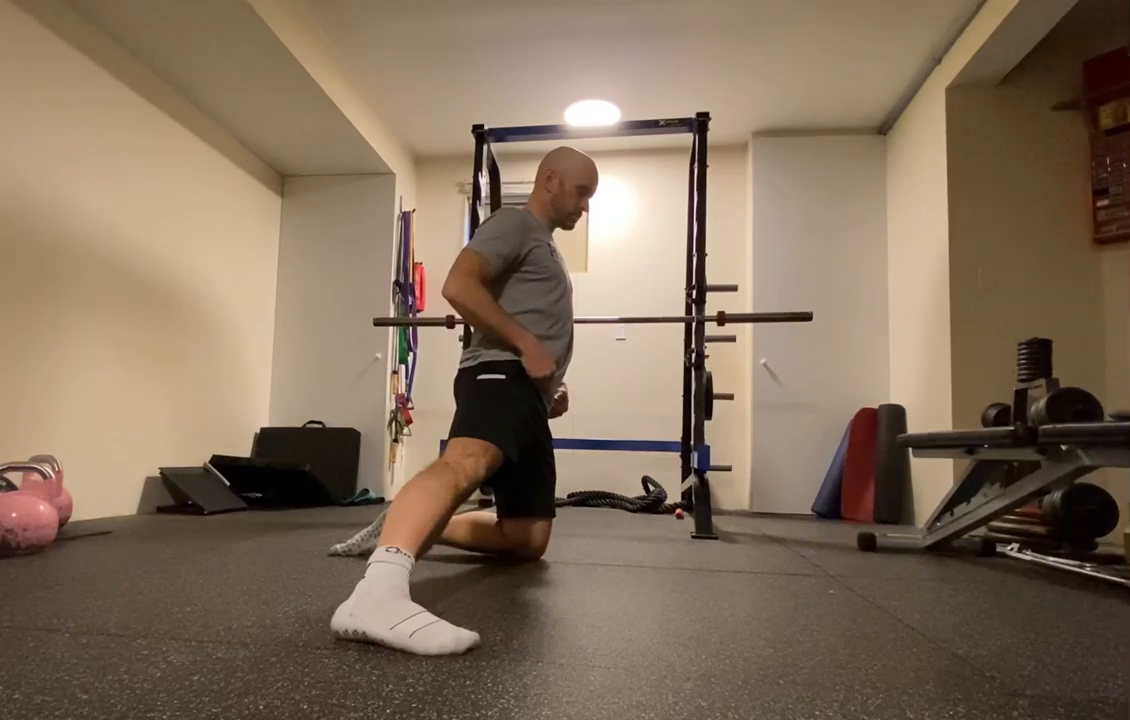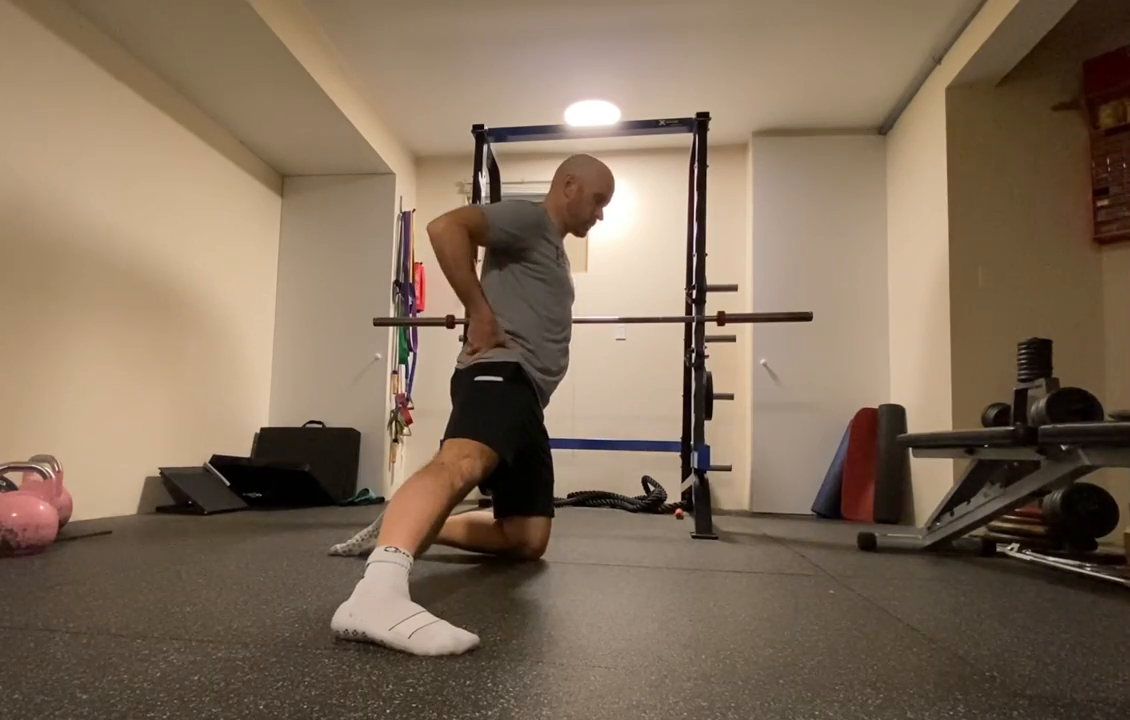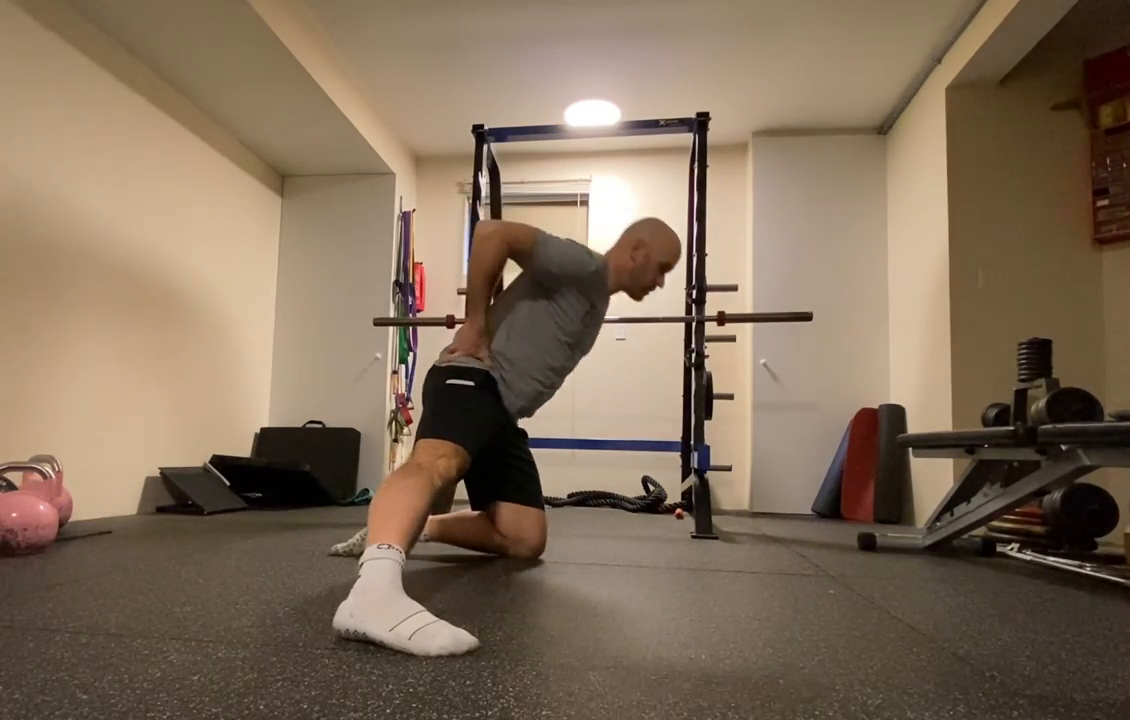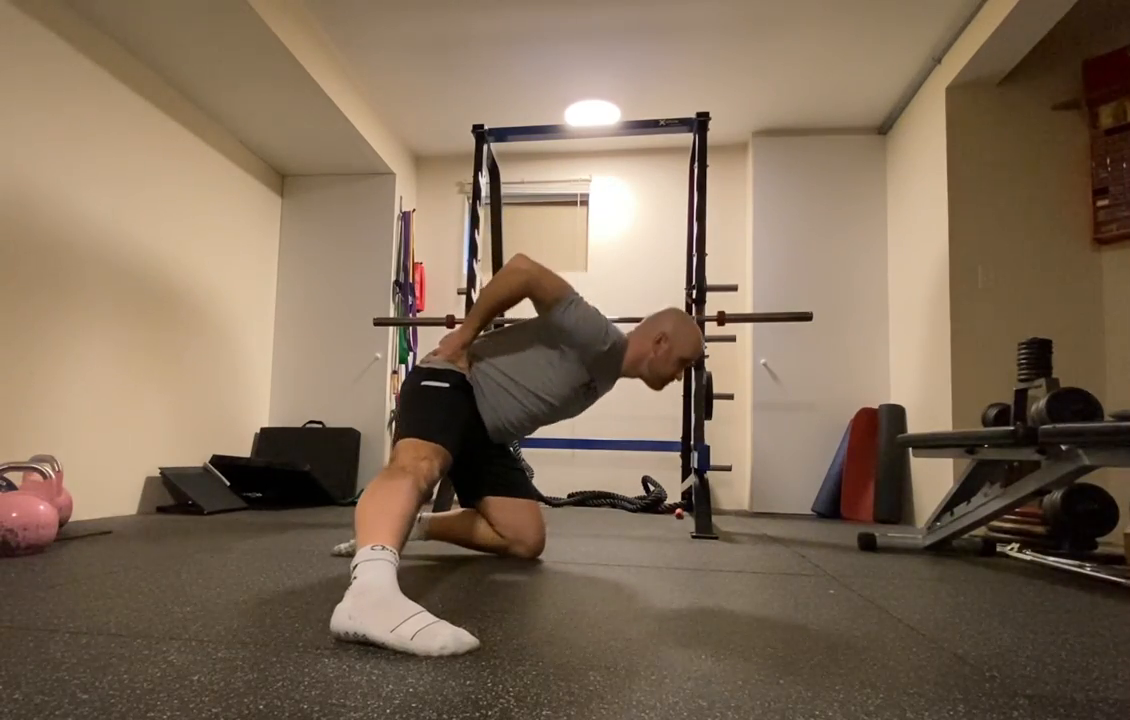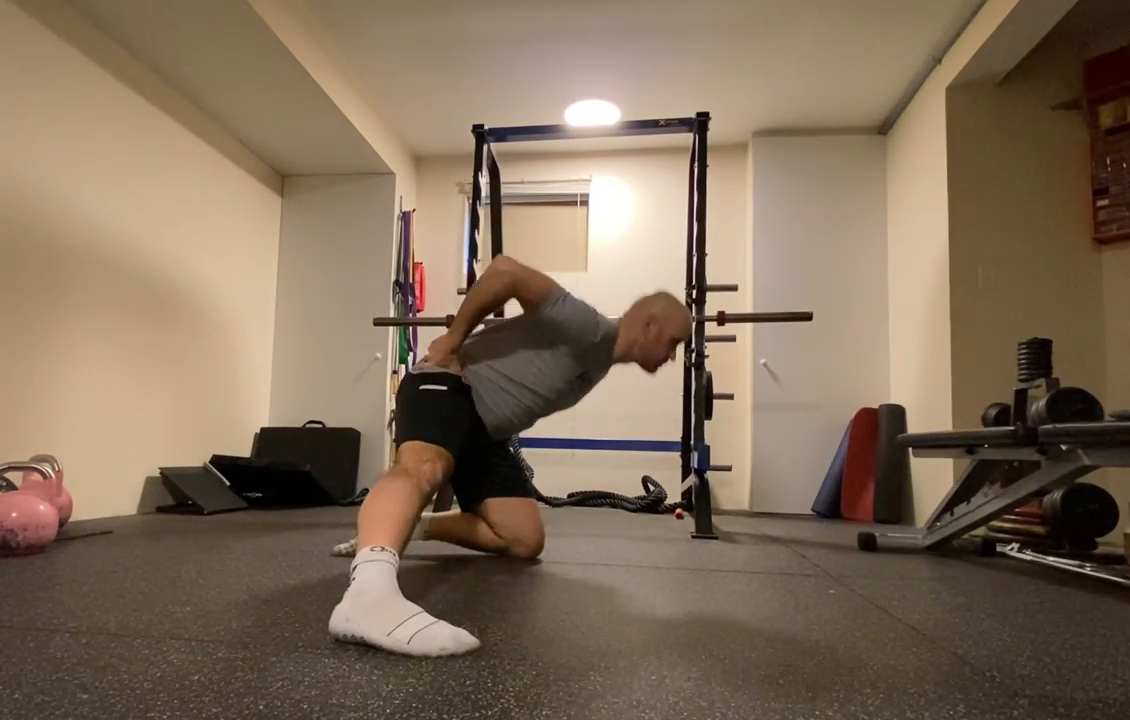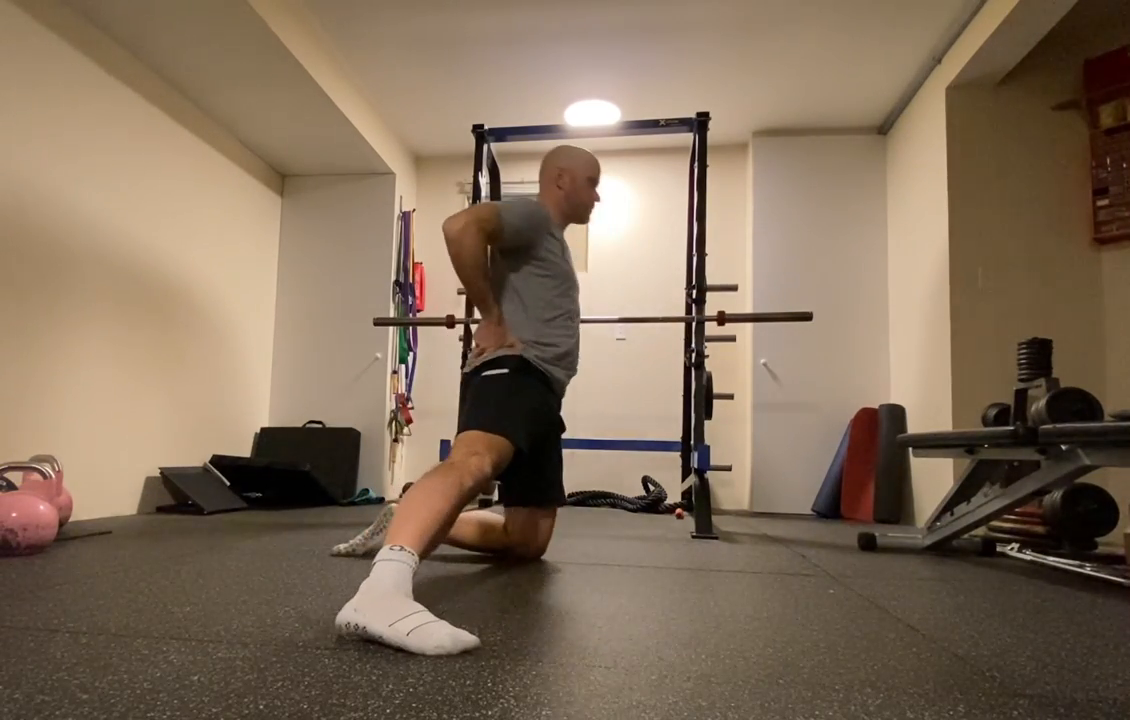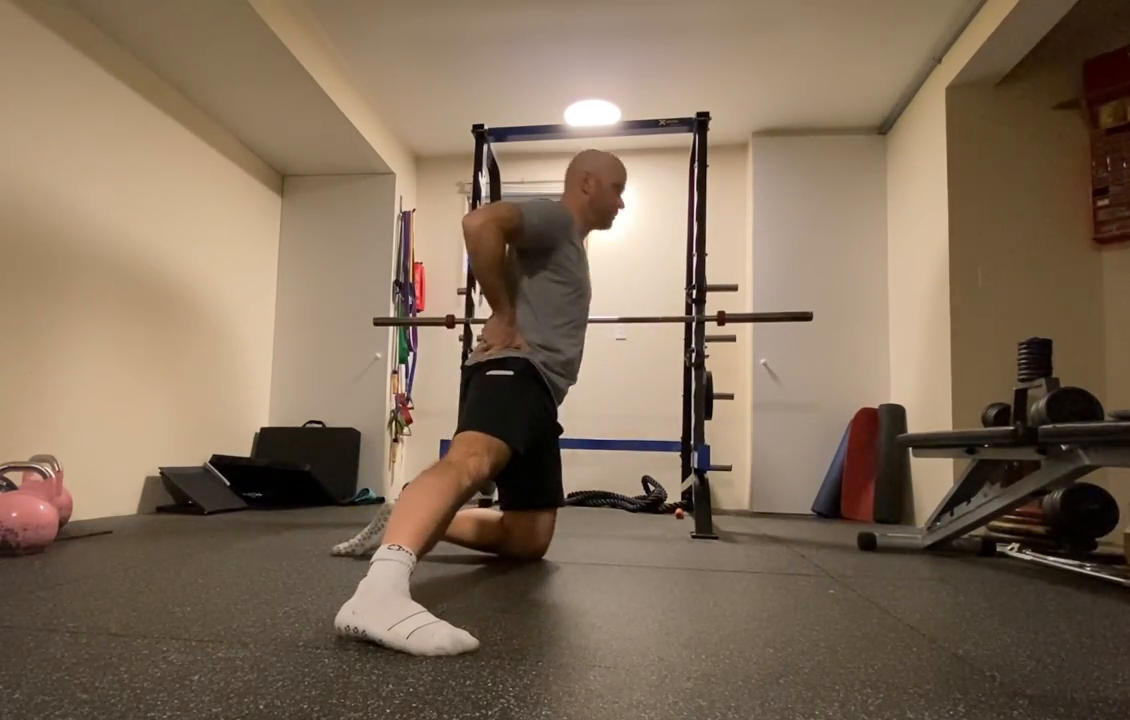
dt=0.7s
person 1, frame 1
left shoulder: (544, 243)
right shoulder: (516, 224)
right elbow: (458, 285)
left wrist: (551, 385)
right wrist: (527, 344)
left hip: (528, 395)
right hip: (502, 376)
left knee: (527, 541)
right knee: (465, 463)
left ankle: (409, 530)
right ankle: (378, 590)
person 1, frame 2
left shoulder: (552, 248)
right shoulder: (529, 219)
right elbow: (445, 227)
right wrist: (480, 312)
left hip: (527, 397)
right hip: (501, 375)
left knee: (527, 541)
right knee: (461, 464)
left ankle: (405, 530)
right ankle: (378, 589)
person 1, frame 3
left shoulder: (598, 298)
right shoulder: (583, 267)
right elbow: (492, 232)
right wrist: (476, 324)
left hip: (504, 411)
right hip: (472, 380)
left knee: (525, 539)
right knee: (435, 464)
left ankle: (412, 528)
right ankle: (373, 589)
person 1, frame 4
left shoulder: (607, 371)
right shoulder: (598, 338)
right elbow: (522, 268)
right wrist: (466, 335)
left hip: (486, 428)
right hip: (451, 384)
left knee: (525, 540)
right knee: (416, 465)
left ankle: (406, 526)
right ankle: (370, 589)
person 1, frame 5
left shoulder: (601, 356)
right shoulder: (588, 328)
right elbow: (506, 270)
right wrist: (453, 341)
left hip: (486, 423)
right hip: (449, 387)
left knee: (524, 538)
right knee: (421, 469)
left ankle: (409, 528)
right ankle: (367, 593)
person 1, frame 6
left shoulder: (552, 239)
right shoulder: (532, 218)
right elbow: (460, 226)
right wrist: (491, 319)
left hip: (542, 392)
right hip: (514, 373)
left knee: (528, 542)
right knee: (472, 463)
left ankle: (412, 527)
right ankle: (383, 587)
person 1, frame 7
left shoulder: (571, 242)
right shoulder: (553, 219)
right elbow: (480, 222)
right wrist: (502, 315)
left hip: (539, 396)
right hip: (513, 372)
left knee: (529, 541)
right knee: (470, 463)
left ankle: (410, 524)
right ankle: (379, 589)
